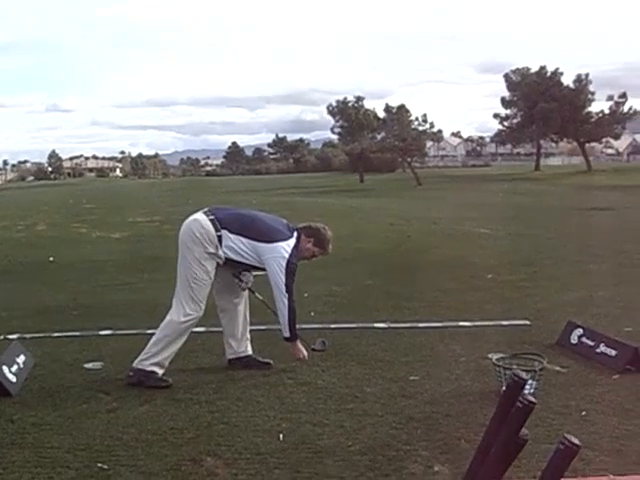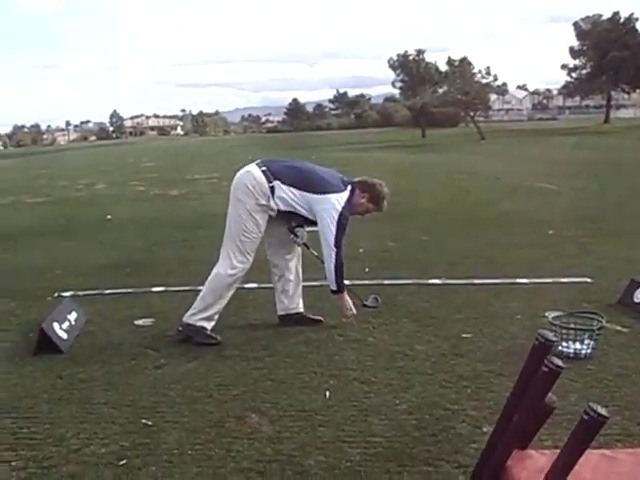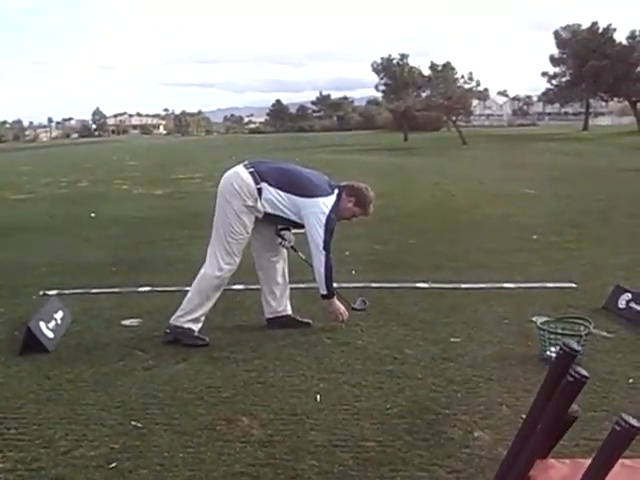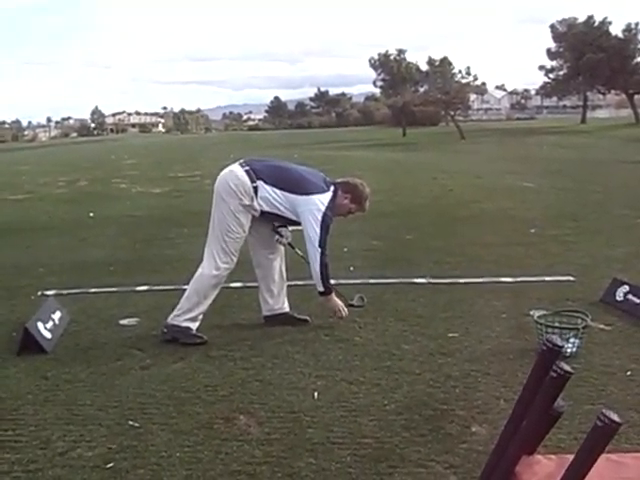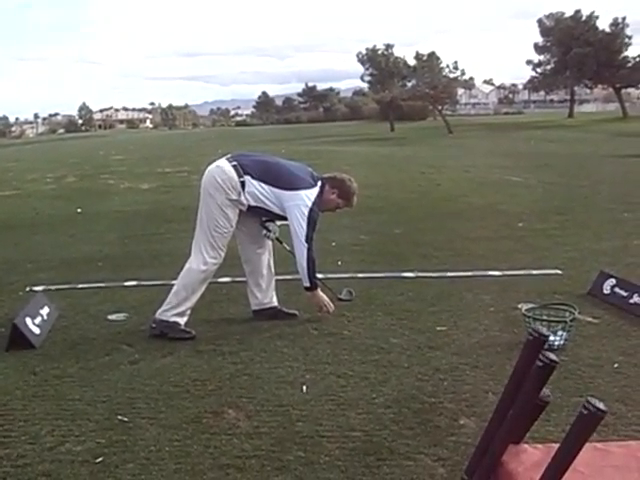
dt=1s
person 1, frame 1
left shoulder: (286, 231)
right shoulder: (283, 251)
right elbow: (285, 297)
left wrist: (244, 271)
right wrist: (293, 341)
left hip: (206, 227)
right hip: (202, 235)
left knee: (233, 294)
right knee: (190, 310)
left ankle: (239, 354)
right ankle: (144, 369)
person 1, frame 2
left shoulder: (341, 186)
right shoulder: (336, 203)
right elbow: (333, 251)
left wrist: (298, 226)
right wrist: (340, 294)
left hip: (260, 181)
right hip: (255, 187)
left knee: (286, 249)
right knee: (236, 262)
left ankle: (290, 311)
right ankle: (195, 323)
person 1, frame 3
left shoulder: (328, 189)
right shoulder: (323, 207)
right elbow: (321, 254)
left wrist: (284, 228)
right wrist: (330, 298)
left hip: (247, 182)
right hip: (243, 188)
left knee: (273, 251)
right knee: (223, 263)
left ankle: (277, 313)
right ankle: (181, 325)
person 1, frame 4
left shoulder: (323, 185)
right shoulder: (319, 204)
right elbow: (317, 251)
left wrist: (281, 226)
right wrist: (328, 295)
left hip: (241, 180)
right hip: (239, 187)
left knee: (270, 249)
right knee: (220, 262)
left ankle: (276, 310)
right ankle: (179, 324)
person 1, frame 5
left shoulder: (311, 180)
right shoulder: (305, 200)
right elbow: (303, 247)
left wrist: (267, 219)
right wrist: (314, 291)
left hip: (228, 174)
right hip: (226, 182)
left knee: (257, 243)
right knee: (208, 257)
left ankle: (264, 305)
right ankle: (166, 319)
